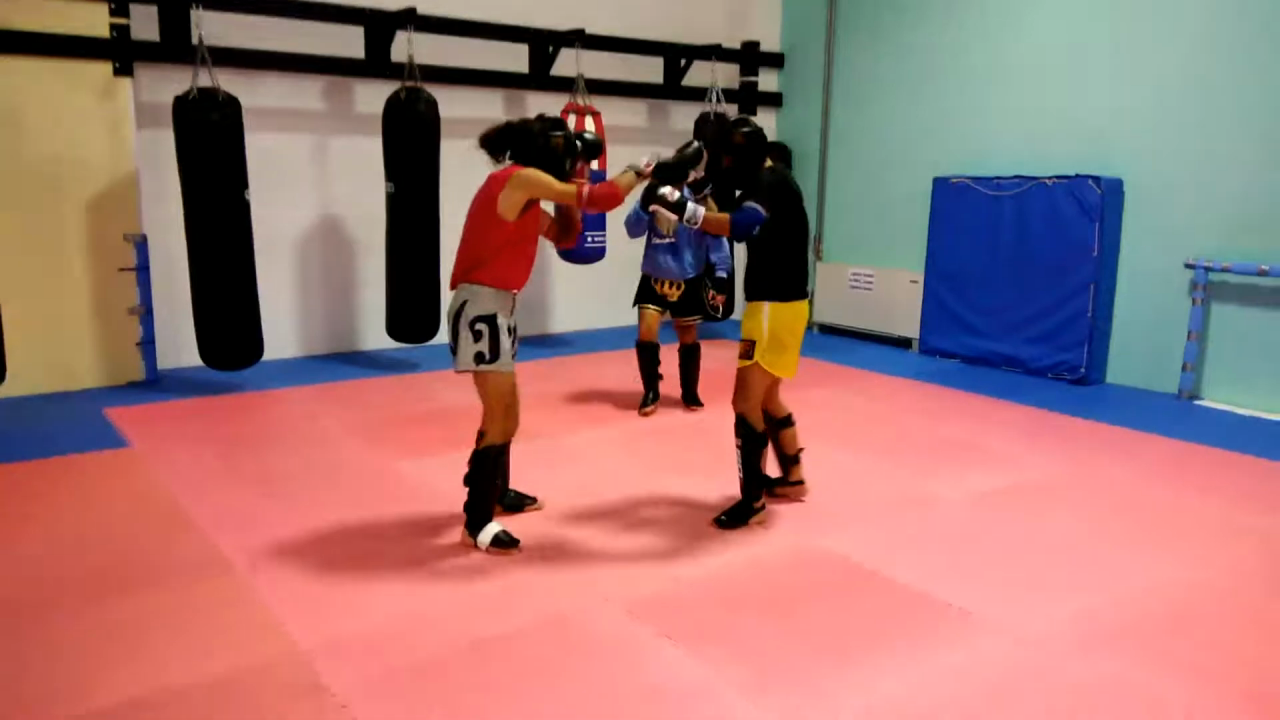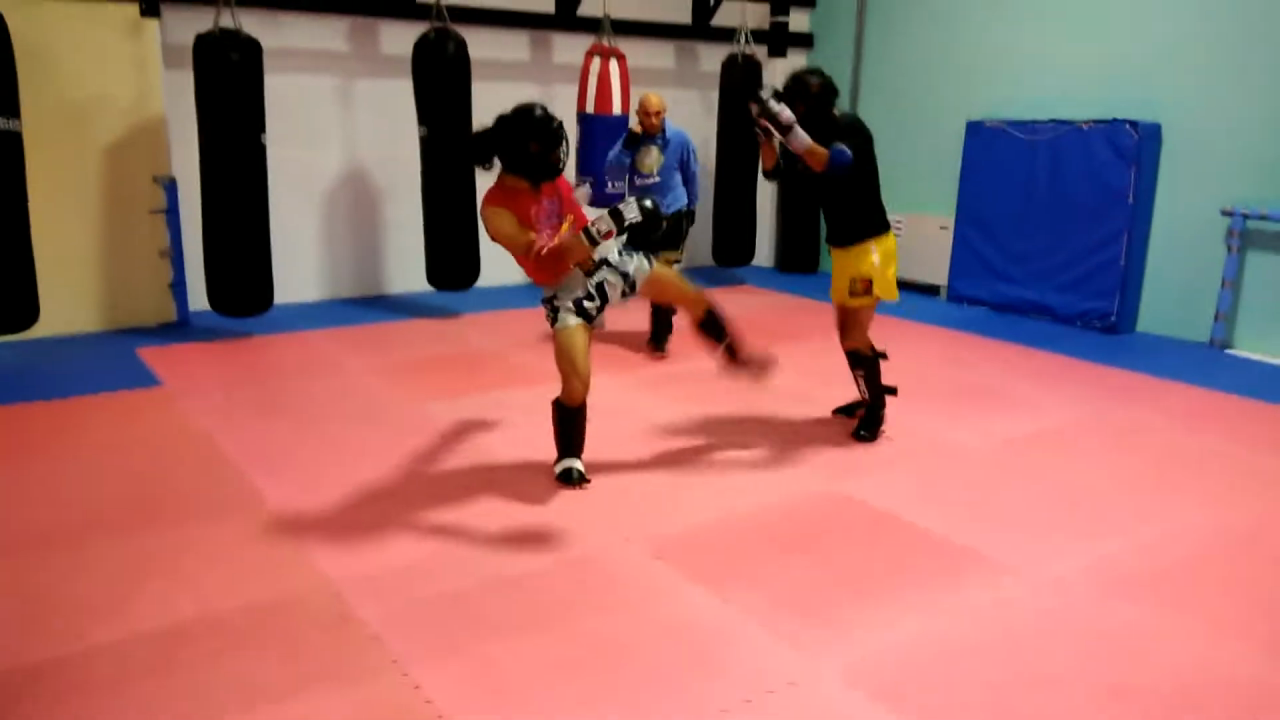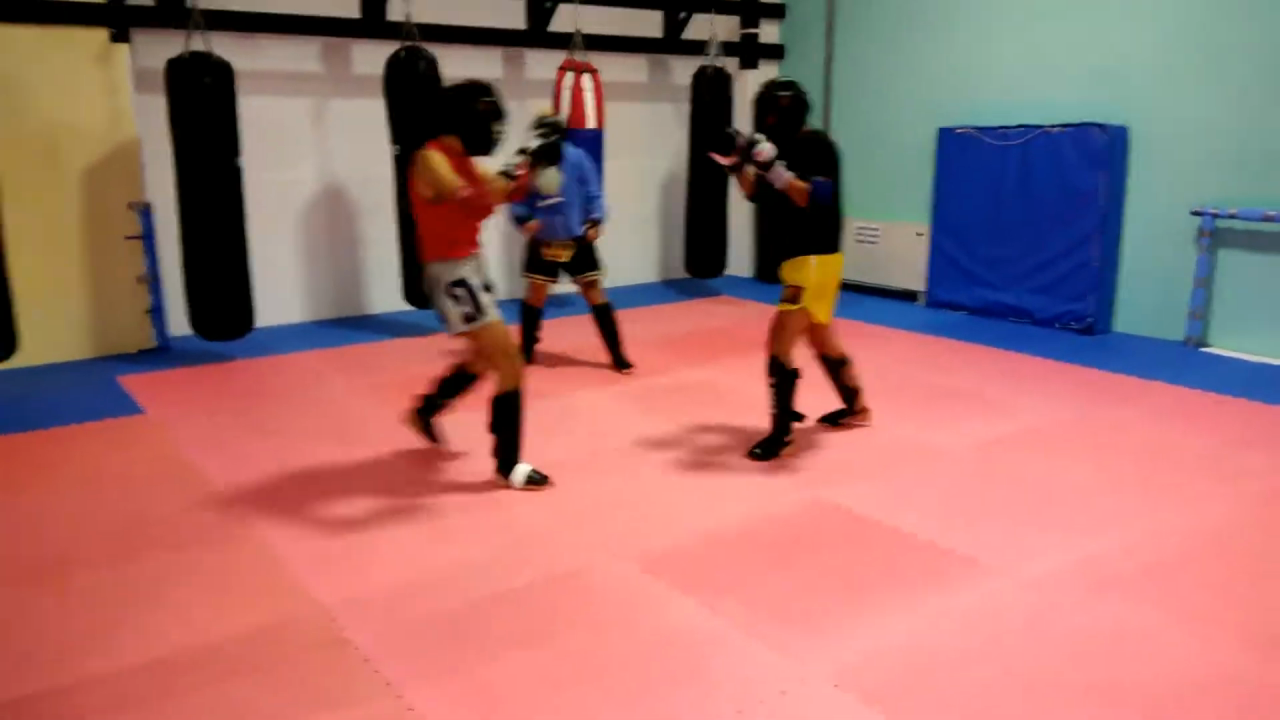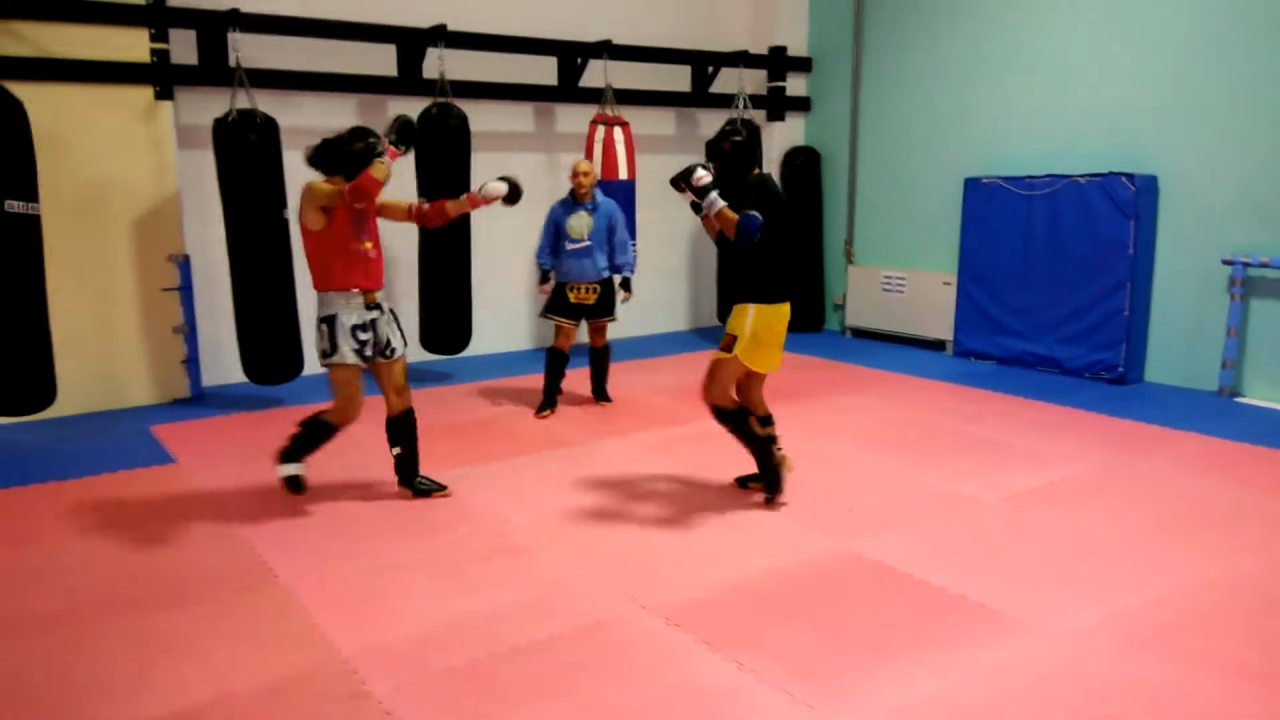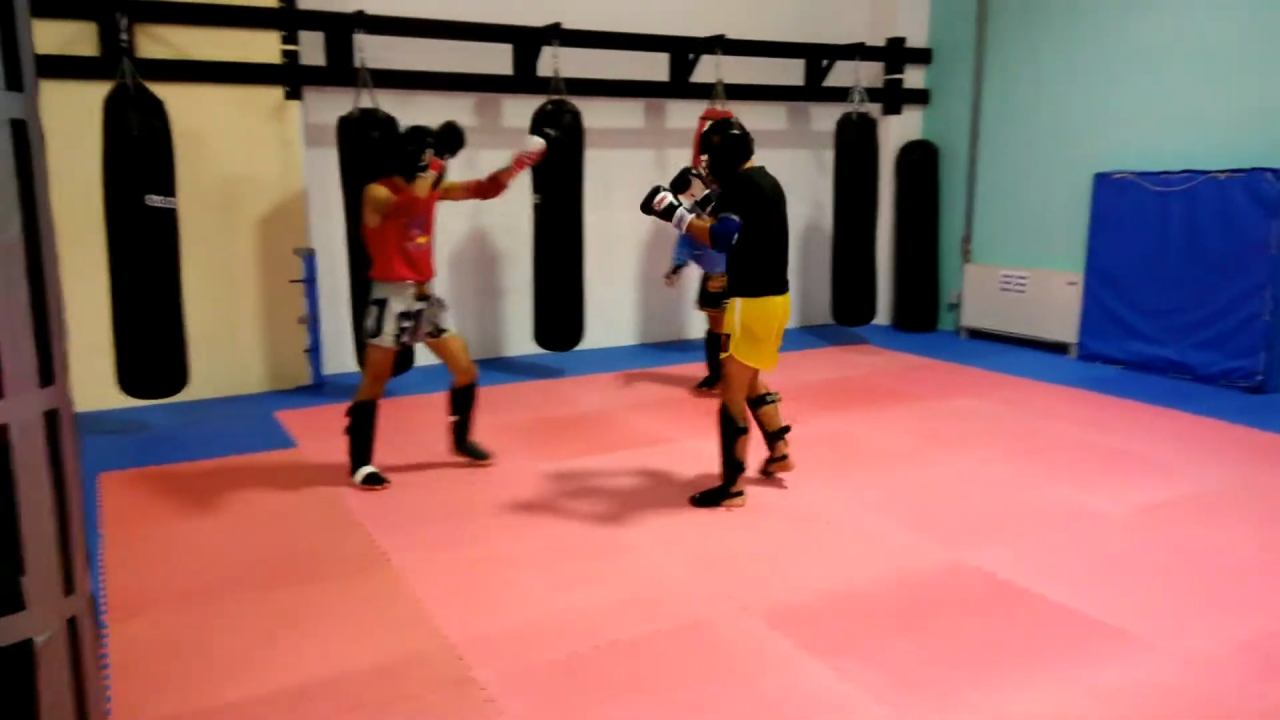
dt=0.7s
person 1, frame 1
left shoulder: (517, 186)
right shoulder: (524, 179)
left elbow: (564, 235)
right elbow: (600, 198)
left wrist: (572, 175)
right wrist: (642, 171)
left hip: (493, 306)
right hip: (483, 309)
left knee: (501, 410)
right knee: (503, 418)
left ankle: (496, 492)
right ankle: (477, 522)
person 1, frame 2
left shoulder: (547, 176)
right shoulder: (496, 211)
right elbow: (551, 259)
right wrist: (609, 224)
left hip: (608, 260)
right hip: (567, 292)
left knee: (694, 299)
right knee: (576, 382)
left ankle: (734, 353)
right ankle: (569, 457)
person 1, frame 3
left shoulder: (460, 158)
right shoulder: (431, 160)
left elbow: (506, 192)
right elbow: (476, 207)
left wrist: (526, 162)
right wrist: (521, 164)
left hip: (468, 270)
right hip: (454, 276)
left knee: (482, 359)
right knee: (509, 366)
left ankle: (425, 411)
right ankle: (510, 466)
person 1, frame 4
left shoulder: (368, 200)
right shoulder: (316, 193)
left elbow: (426, 215)
right elbow: (360, 191)
left wrist: (478, 197)
right wrist: (391, 148)
left hip: (376, 307)
right hip: (340, 311)
left knee: (399, 395)
right knee: (347, 410)
left ankle: (409, 474)
right ankle: (291, 458)
person 1, frame 5
left shoulder: (431, 189)
right shoulder: (376, 193)
left elbow: (485, 188)
right elbow: (408, 206)
left wrist: (521, 160)
right wrist: (434, 162)
left hip: (427, 296)
right hip: (392, 298)
left knee: (465, 370)
right knee: (374, 384)
left ankle: (461, 439)
right ankle: (361, 463)
person 2, frame 1
left shoulder: (771, 182)
right shoulder: (764, 181)
left elbow: (741, 225)
right elbow: (736, 222)
left wrist: (684, 210)
right wrist: (685, 201)
left hip: (776, 307)
right hip: (774, 303)
left knee: (745, 401)
right knee: (767, 397)
left ankle: (752, 498)
right ankle: (792, 476)
person 2, frame 2
left shoulder: (849, 128)
right shoulder: (815, 133)
left elbow: (834, 165)
right elbow: (774, 170)
left wrist: (789, 129)
right wrist: (768, 130)
left hip: (869, 244)
right hip: (843, 246)
left knee: (854, 337)
right knee: (848, 329)
left ankle: (875, 410)
right ankle: (868, 398)
person 2, frame 3
left shoulder: (817, 146)
right shoulder: (786, 147)
left elbow: (816, 199)
right elbow: (757, 193)
left wrist: (772, 167)
right wrist: (738, 164)
left hip: (816, 260)
right hip: (799, 259)
left knee: (778, 344)
right knee: (822, 341)
left ankle: (781, 432)
right ankle: (855, 406)
person 2, frame 4
left shoulder: (758, 188)
right shoulder: (751, 189)
left elbow: (745, 233)
right elbow: (724, 238)
left wrist: (709, 196)
right wrist: (699, 203)
left hip: (760, 309)
right hip: (760, 306)
left knee: (716, 392)
right knee: (748, 392)
left ankle: (771, 457)
right ankle: (767, 472)
person 2, frame 5
left shoulder: (741, 183)
right shoulder: (767, 181)
left elbow: (722, 237)
left wrist: (674, 212)
left hip: (752, 302)
right hip: (776, 297)
left knee: (732, 393)
right knee: (747, 383)
left ankle: (732, 486)
right ankle: (778, 449)
person 3, frame 1
left shoulder: (697, 200)
left elbow: (715, 241)
right elbow: (632, 230)
left wrist: (720, 279)
right wrist: (647, 201)
left hip: (688, 281)
right hip: (654, 279)
left knee: (688, 339)
right knee: (646, 336)
left ankle: (690, 393)
right ankle: (651, 392)
person 3, frame 2
left shoulder: (679, 139)
right shoulder: (631, 140)
left elbow: (691, 176)
right elbow: (612, 173)
left wrist: (691, 209)
right wrist: (628, 144)
left hip: (671, 217)
left ankle: (659, 336)
right ankle: (661, 329)
person 3, frame 3
left shoulder: (578, 159)
left elbow: (593, 195)
right elbow: (518, 200)
left wrist: (595, 222)
right wrist: (524, 220)
left hip: (577, 241)
right hip: (543, 243)
left knee: (596, 299)
right knee: (534, 299)
left ankle: (617, 354)
right ankle: (526, 350)
person 3, frame 4
left shoulder: (609, 208)
right shoulder: (559, 210)
left elbow: (621, 245)
right elbow: (547, 246)
left wrist: (626, 276)
right wrist: (544, 274)
left hip: (600, 284)
right hip: (567, 286)
left knee: (598, 339)
right knee: (561, 342)
left ankle: (600, 388)
right ankle: (549, 397)
person 3, frame 5
right shoulder: (697, 204)
right elbow: (687, 239)
right wrist: (676, 267)
right hip: (712, 276)
right knee: (714, 326)
right ankle: (715, 375)
